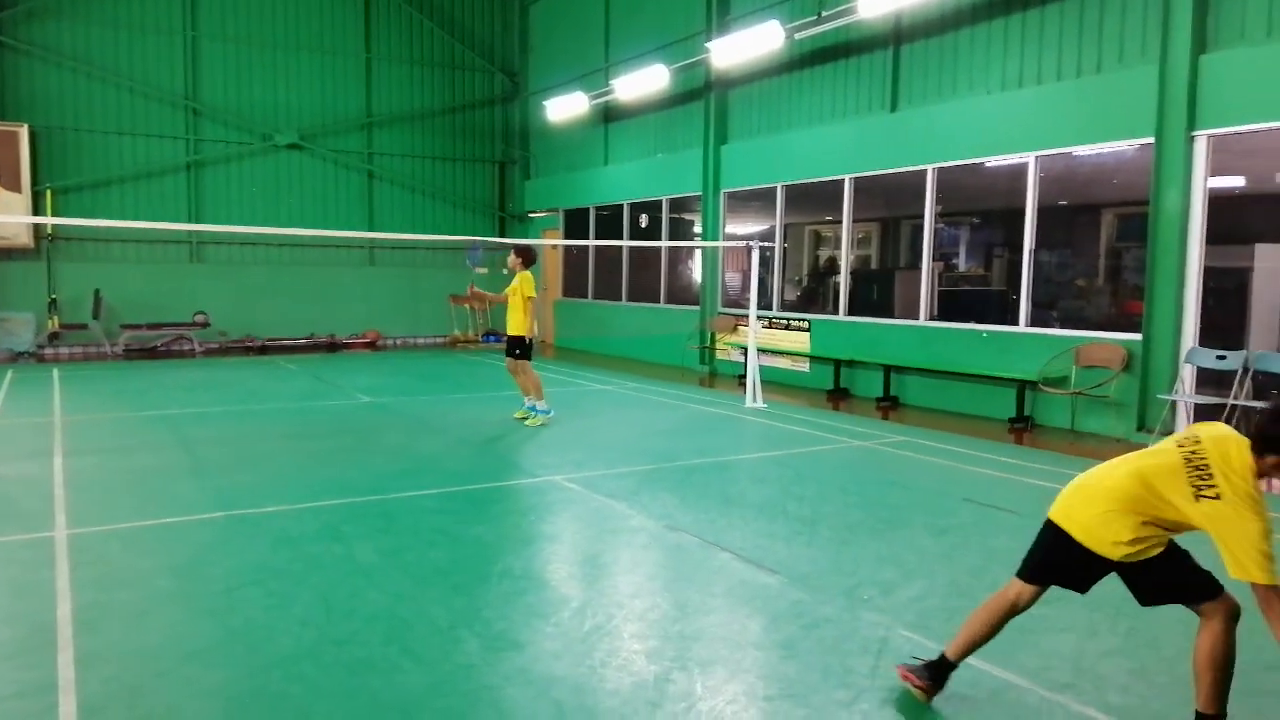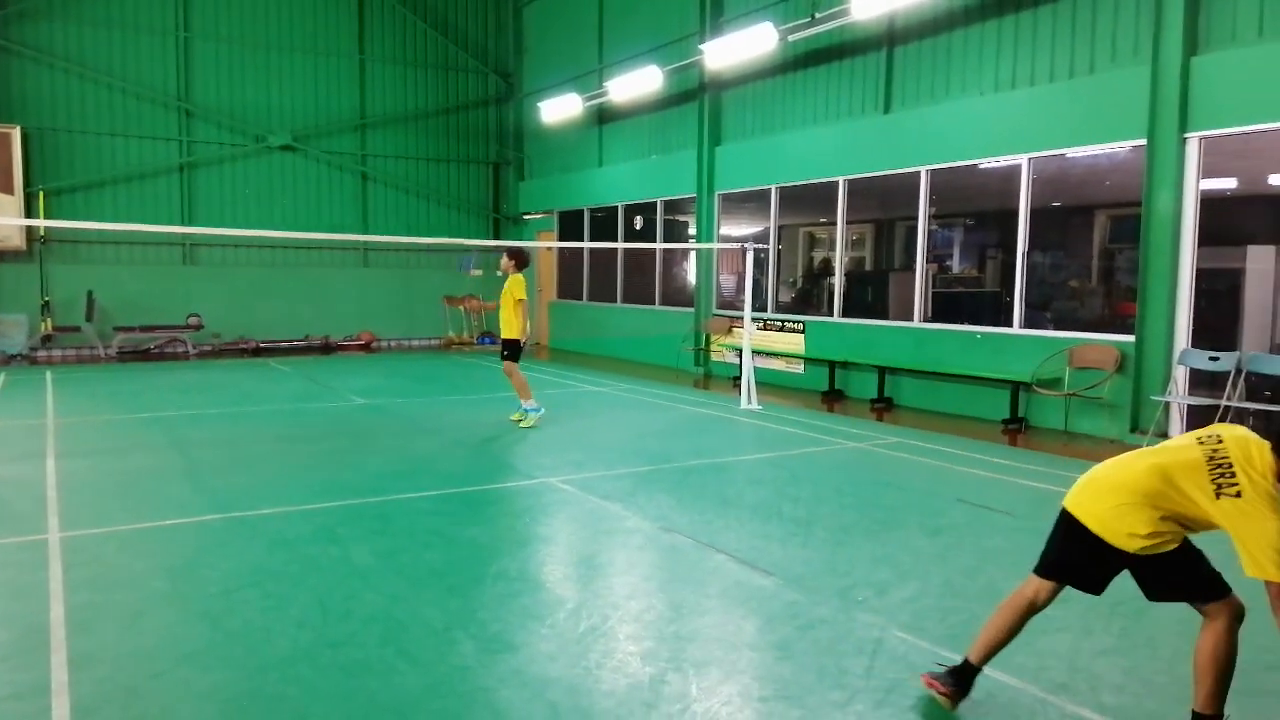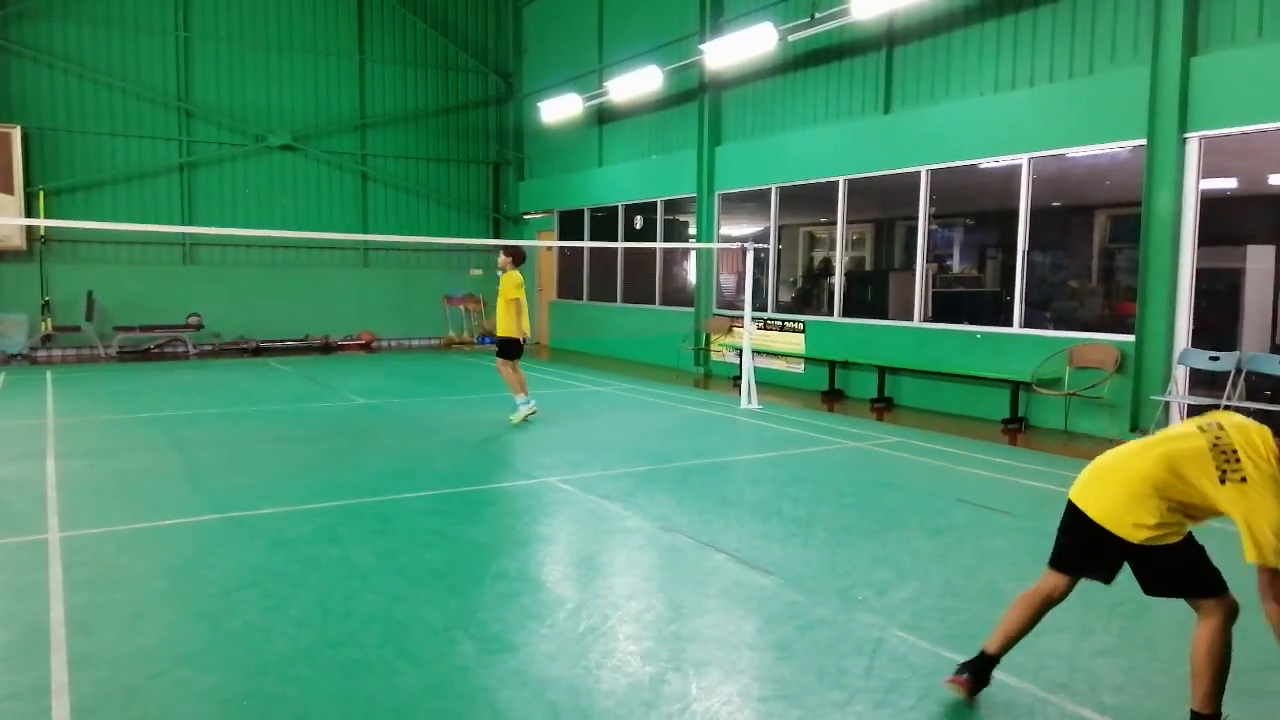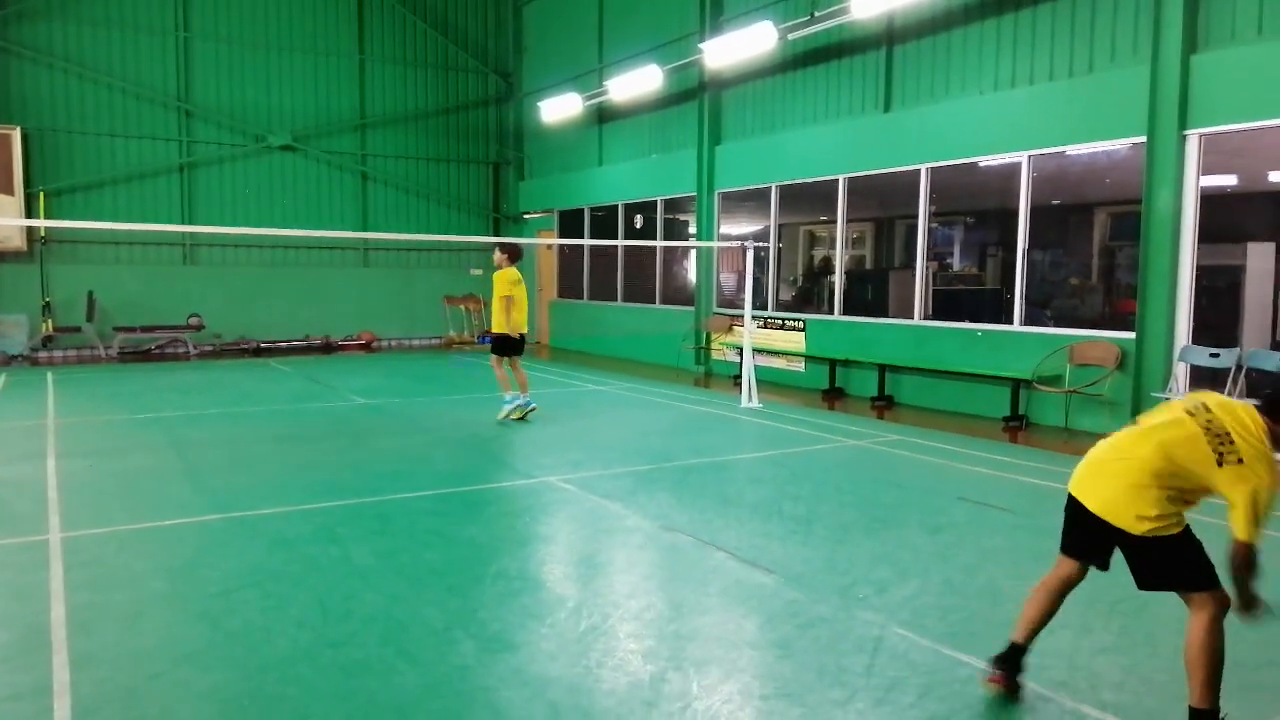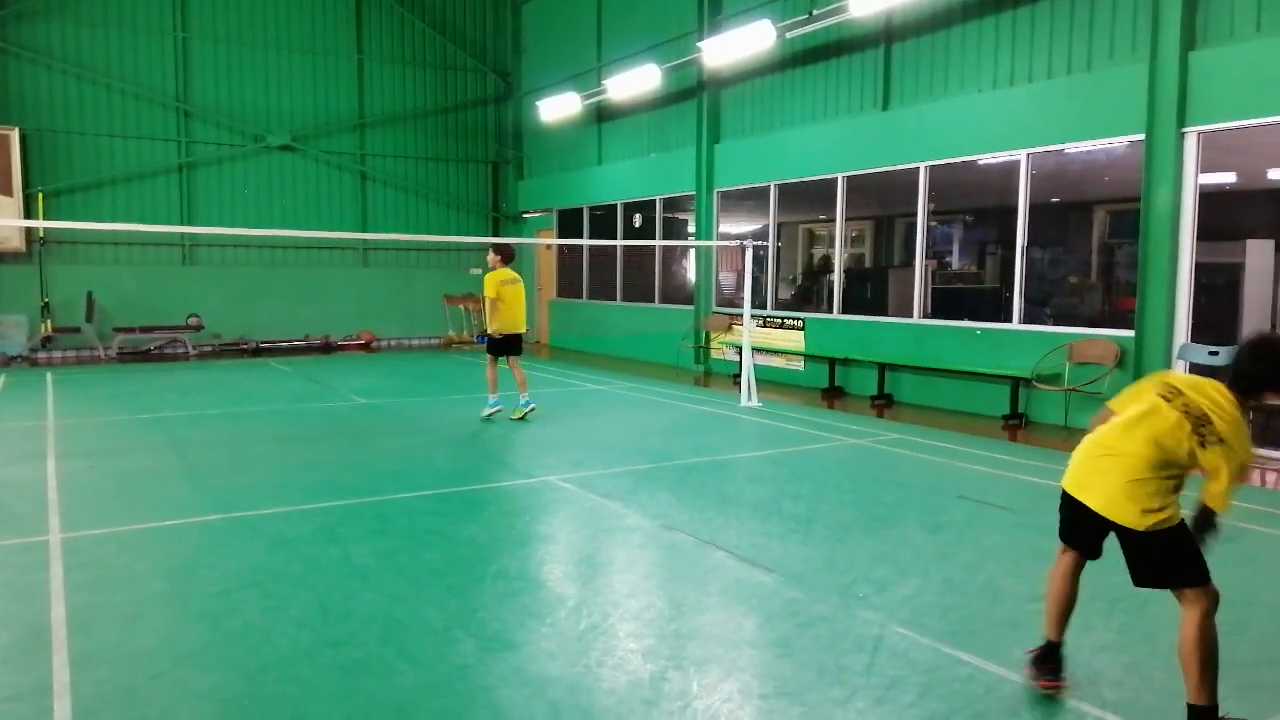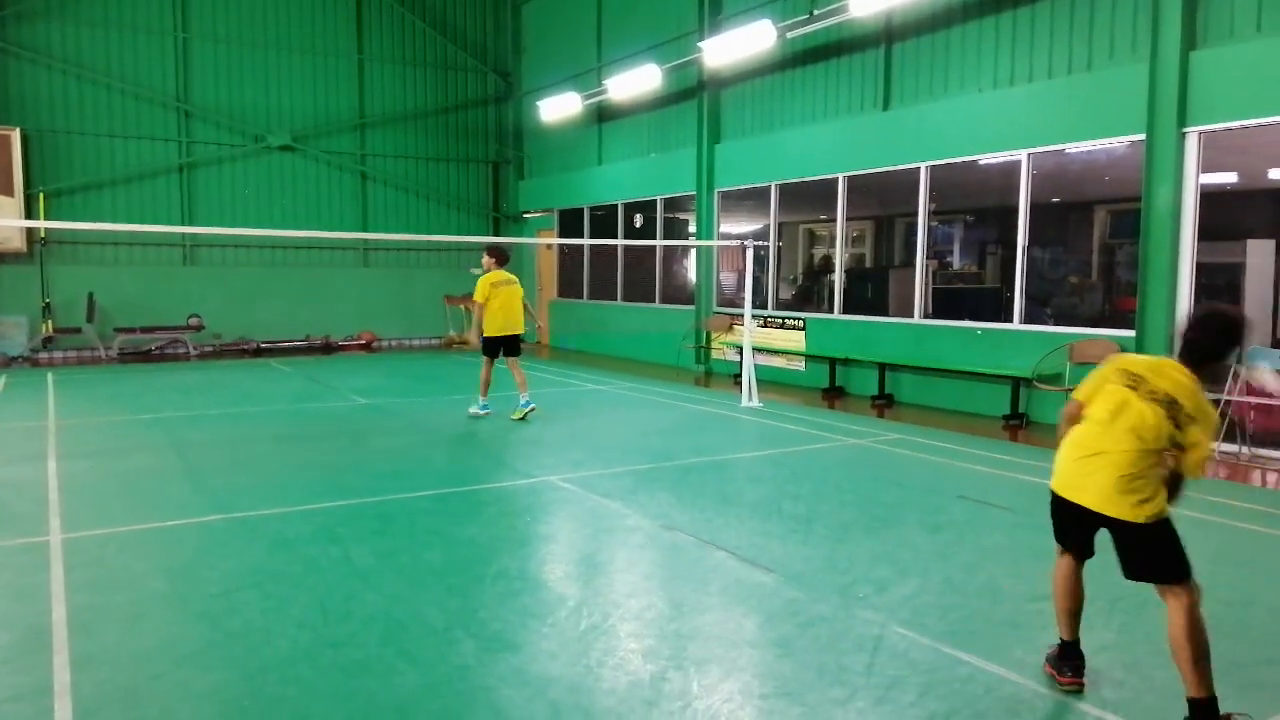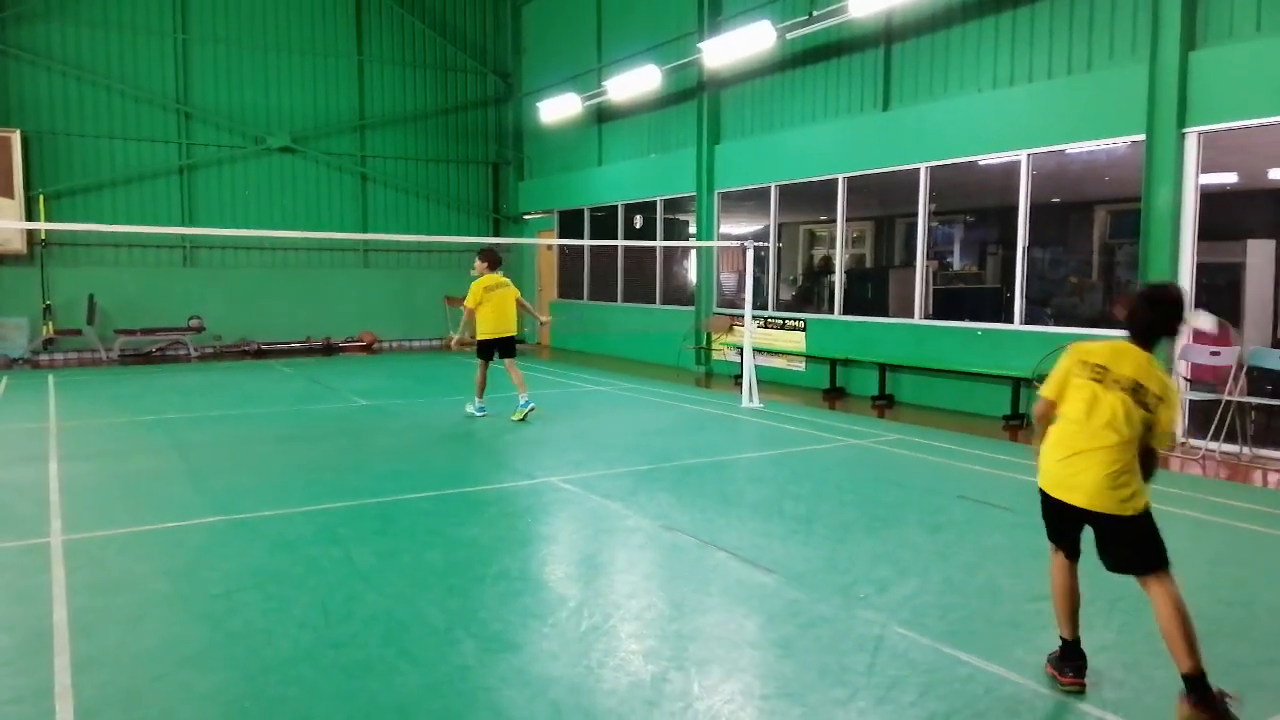
dt=0.1s
person 1, frame 1
left shoulder: (1219, 435)
right shoulder: (1241, 505)
left hip: (1082, 497)
right hip: (1123, 532)
left knee: (1018, 593)
right knee: (1220, 611)
left ankle: (935, 672)
person 1, frame 2
left shoulder: (1235, 436)
left hip: (1089, 494)
right hip: (1136, 523)
left knee: (1036, 592)
right knee: (1224, 613)
left ankle: (959, 677)
person 1, frame 3
left shoulder: (1232, 423)
left hip: (1094, 485)
right hip: (1141, 515)
left knee: (1053, 586)
right knee: (1218, 610)
left ankle: (977, 668)
person 1, frame 4
left shoulder: (1211, 403)
left elbow: (1145, 433)
right elbow: (1243, 550)
right wrist: (1247, 598)
left hip: (1091, 477)
right hip: (1144, 507)
left knee: (1066, 571)
right knee: (1209, 605)
left ankle: (1010, 661)
person 1, frame 5
left shoulder: (1167, 380)
right shoulder: (1233, 439)
left elbow: (1100, 422)
right elbow: (1208, 511)
right wrist: (1193, 540)
left hip: (1086, 472)
right hip: (1138, 499)
left knee: (1071, 553)
right knee: (1199, 600)
left ankle: (1050, 657)
person 1, frame 6
left shoulder: (1123, 364)
right shoulder: (1200, 410)
left elbow: (1071, 414)
right elbow: (1178, 477)
right wrist: (1159, 503)
left hip: (1073, 476)
right hip: (1131, 494)
left knee: (1069, 555)
right knee: (1181, 594)
left ankle: (1068, 658)
person 1, frame 7
left shoulder: (1080, 353)
right shoulder: (1160, 385)
left elbow: (1041, 410)
right elbow: (1150, 457)
left wrist: (1041, 443)
right wrist: (1136, 487)
left hip: (1057, 474)
right hip: (1114, 488)
left knee: (1062, 555)
right knee: (1159, 582)
left ankle: (1069, 658)
